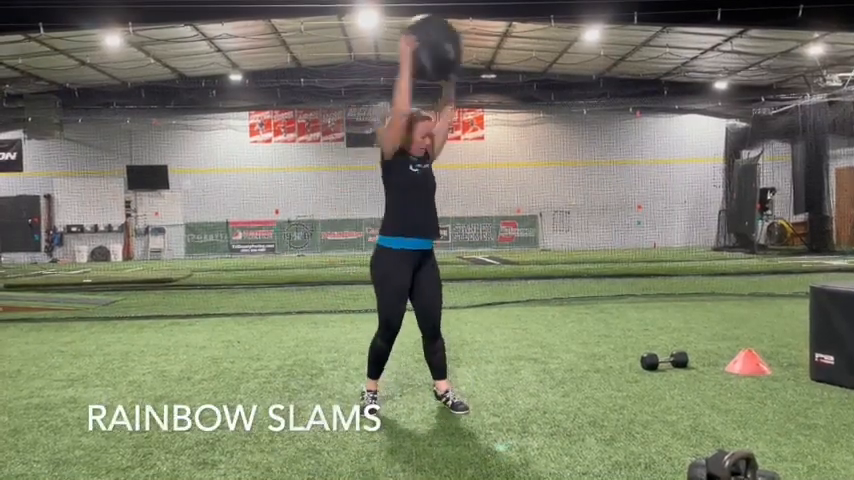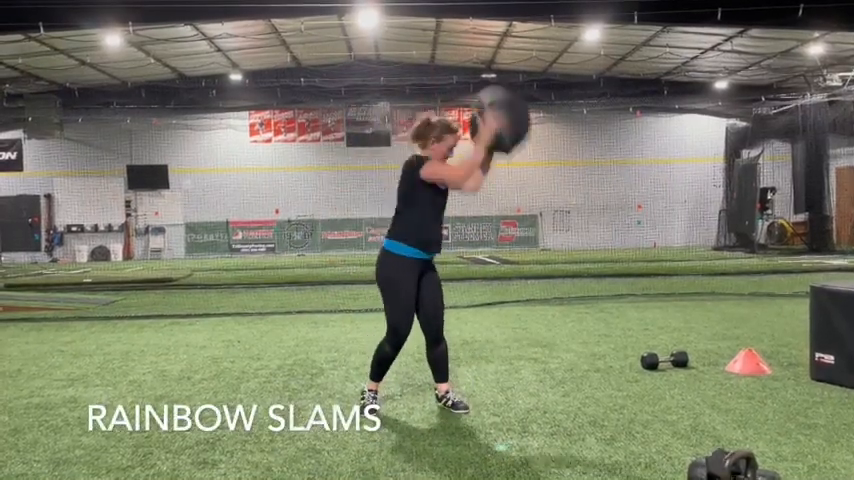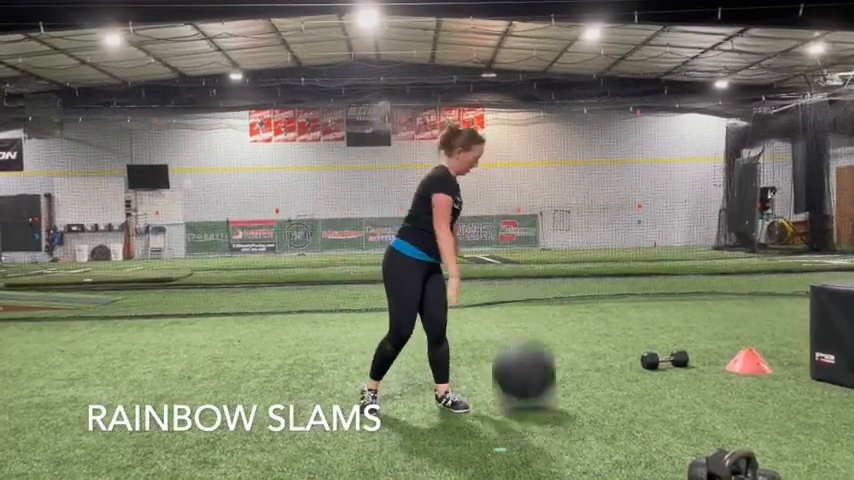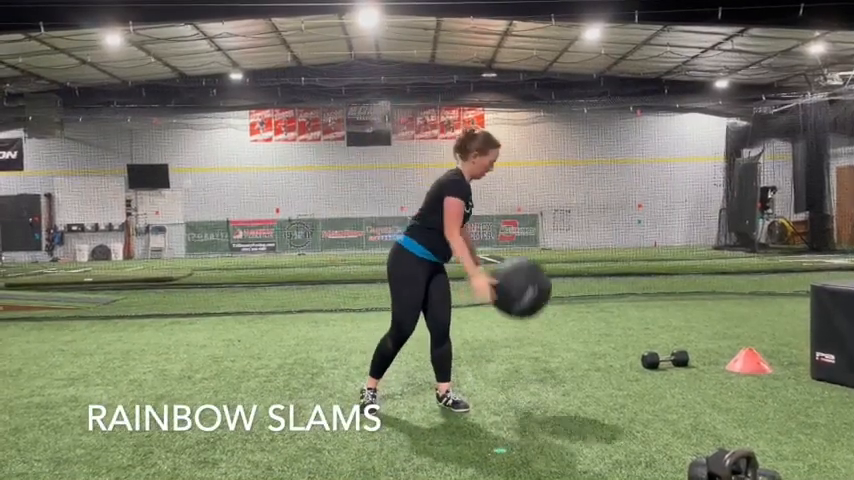
dt=0.2s
person 1, frame 1
left shoulder: (426, 160)
right shoulder: (393, 158)
left elbow: (445, 119)
right elbow: (399, 111)
left wrist: (448, 80)
right wrist: (406, 61)
left hip: (424, 256)
right hip: (393, 255)
left knee: (432, 327)
right knee: (389, 327)
left ankle: (443, 390)
right ankle: (370, 391)
person 1, frame 2
left shoulder: (438, 178)
right shoulder: (415, 165)
left elbow: (472, 178)
right elbow: (462, 178)
left wrist: (485, 143)
right wrist: (486, 136)
left hip: (423, 265)
right hip: (398, 262)
left knee: (435, 330)
right knee: (398, 332)
left ankle: (443, 392)
right ankle: (370, 392)
person 1, frame 3
left shoulder: (447, 182)
right shoulder: (442, 182)
left elbow: (445, 231)
right elbow: (442, 232)
left wrist: (452, 273)
right wrist: (454, 277)
left hip: (428, 266)
right hip: (405, 263)
left knee: (437, 330)
right knee: (400, 332)
left ankle: (443, 393)
right ankle: (370, 391)
person 1, frame 4
left shoulder: (461, 184)
right shoulder: (454, 183)
left elbow: (461, 233)
right elbow: (452, 235)
left wrist: (478, 267)
right wrist: (475, 276)
left hip: (432, 264)
right hip: (409, 261)
left knee: (441, 329)
right knee: (402, 329)
left ankle: (443, 392)
right ankle: (370, 389)
